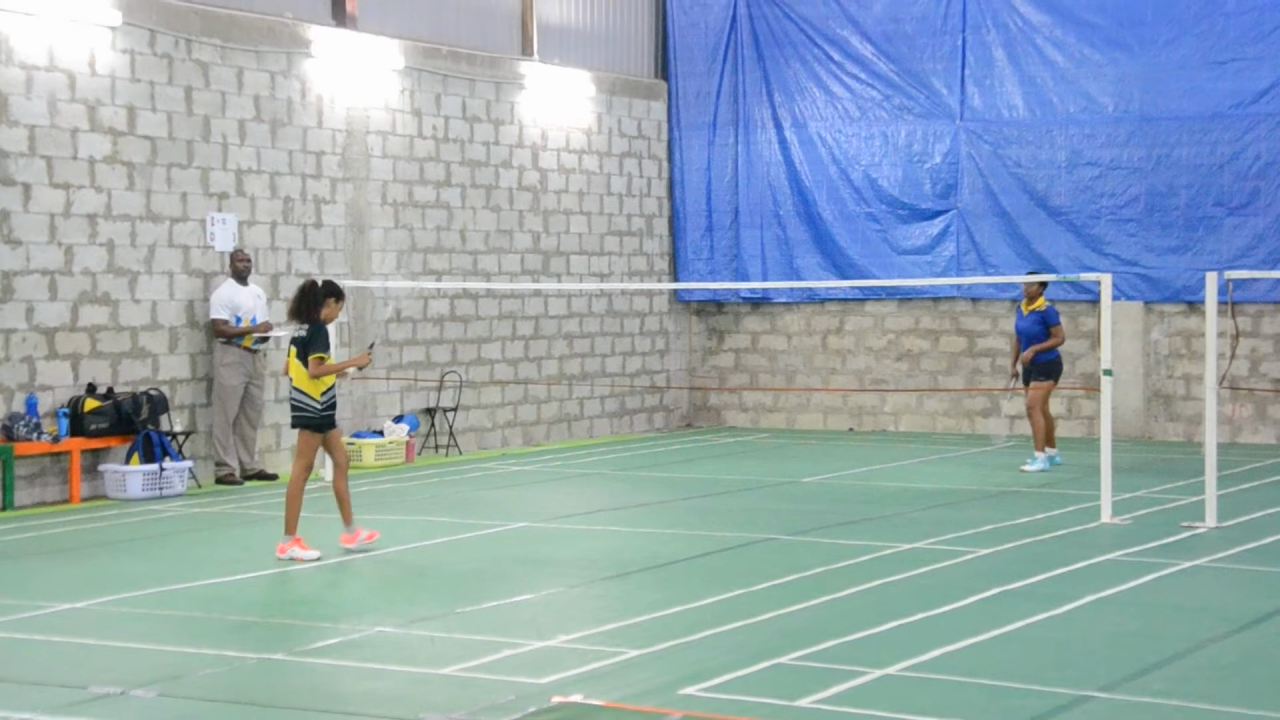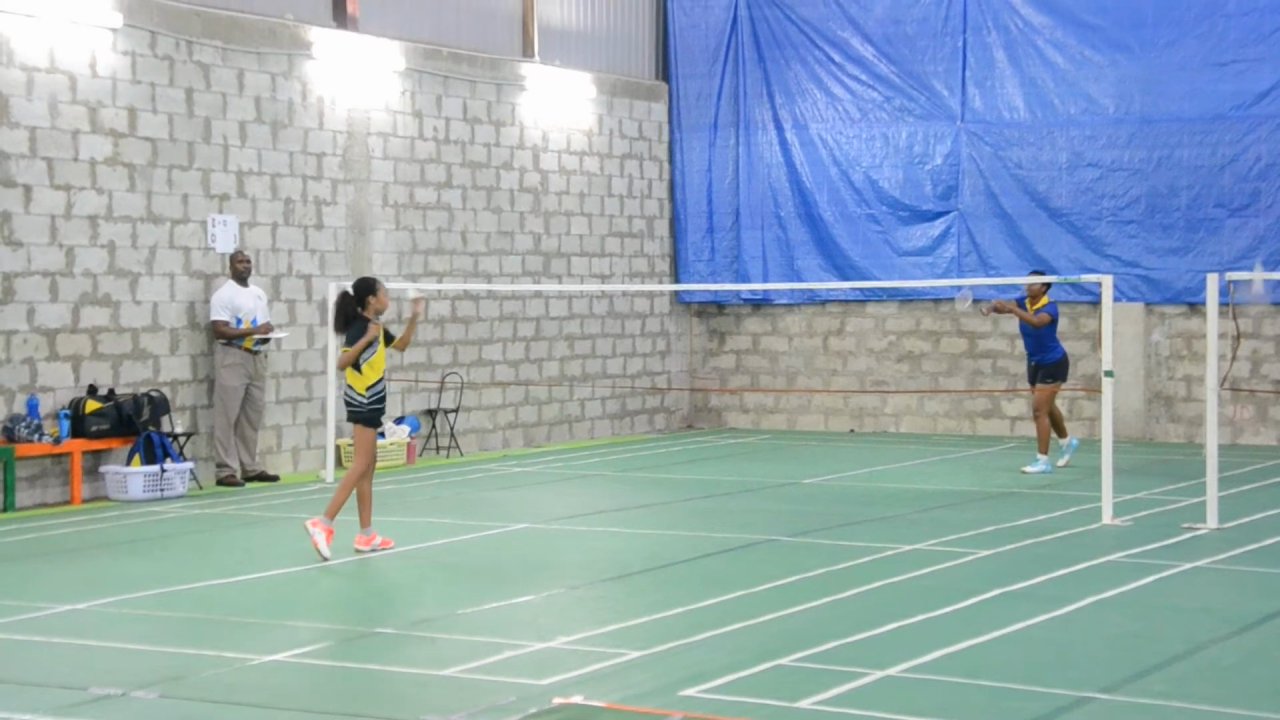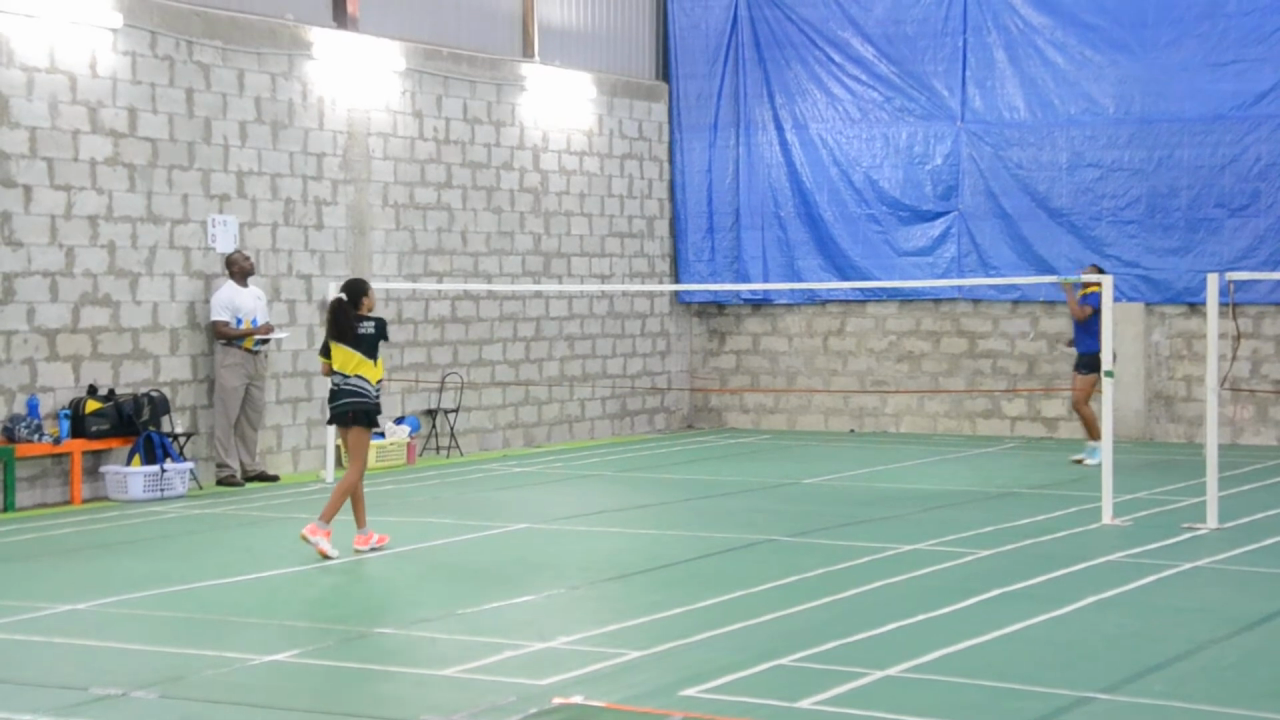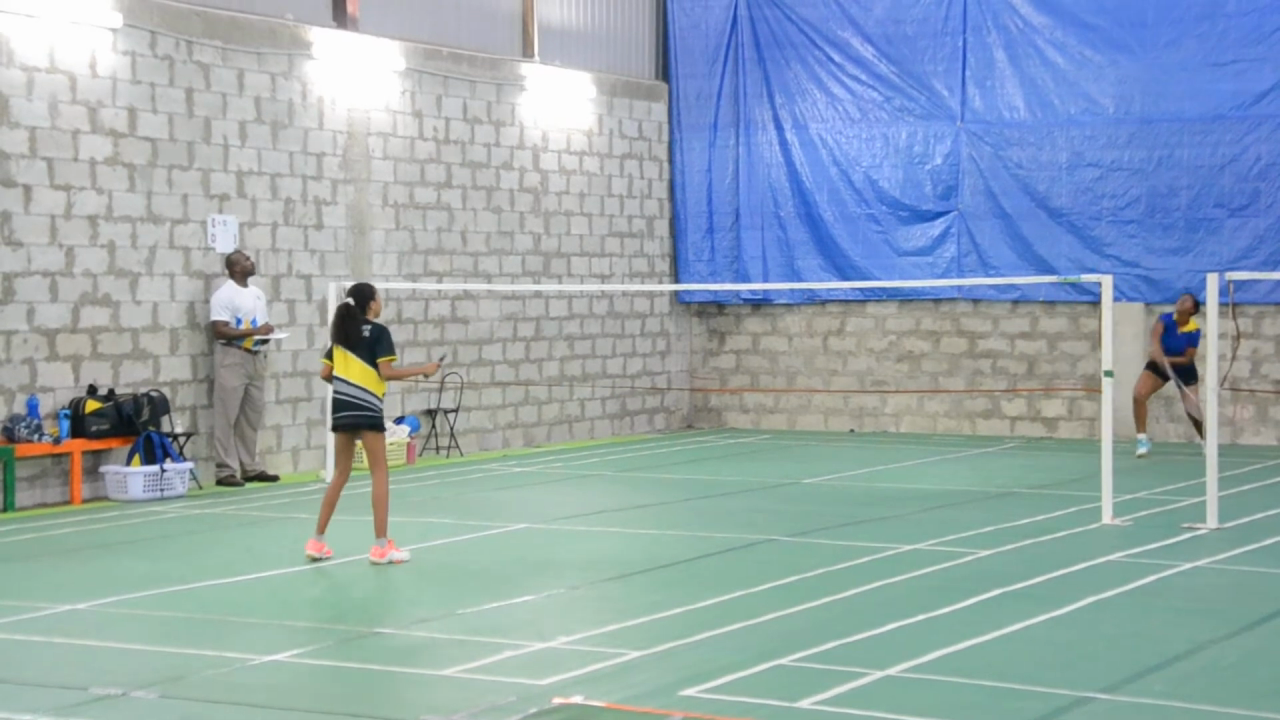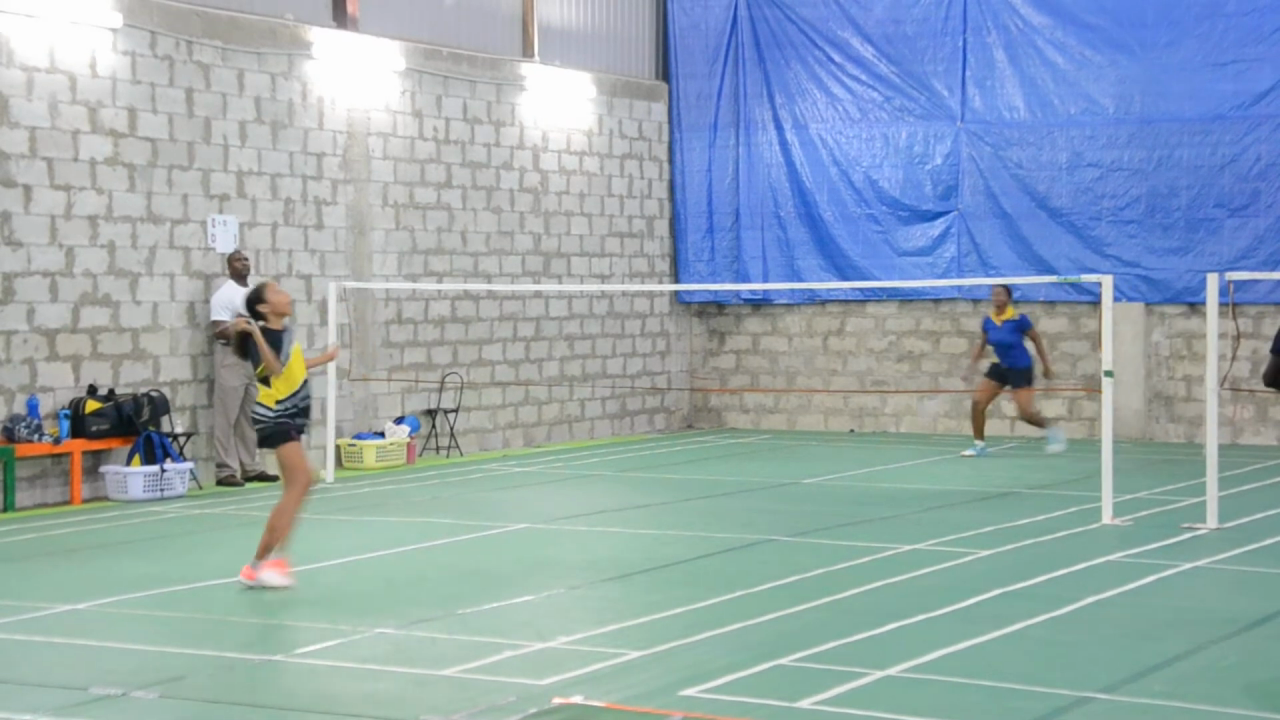
dt=1s
person 1, frame 1
left shoulder: (303, 329)
right shoulder: (318, 329)
left elbow: (288, 368)
right elbow: (314, 370)
left wrist: (334, 371)
right wrist: (352, 363)
left hip: (318, 408)
right hip: (313, 408)
left knee: (341, 463)
right knee: (302, 471)
left ankle: (350, 532)
right ankle: (288, 541)
person 1, frame 2
left shoulder: (375, 325)
right shoulder: (359, 325)
left elbow: (400, 345)
right elbow: (342, 360)
left wrist: (413, 317)
right wrist: (366, 339)
left hip: (369, 403)
right hip: (362, 404)
left knee: (368, 467)
right knee: (359, 467)
left ankle: (366, 534)
right ankle: (323, 524)
person 1, frame 3
left shoulder: (336, 329)
right shoulder: (377, 325)
left elbow: (325, 369)
left hip: (339, 400)
right hip: (361, 401)
left knee: (355, 467)
right knee: (356, 469)
left ankle: (363, 533)
right ankle: (319, 527)
person 1, frame 4
left shoulder: (343, 332)
right shoulder: (379, 332)
left elbow: (324, 374)
right elbow: (386, 373)
right wrist: (422, 370)
left hip: (341, 407)
right hip: (366, 408)
left knee: (342, 471)
right knee: (379, 473)
left ankle: (317, 541)
right ankle: (382, 546)
person 1, frame 5
left shoulder: (283, 336)
right shoulder: (263, 340)
right elbow: (274, 372)
left wrist: (327, 357)
right wrist: (255, 334)
left hip: (290, 422)
right hip: (275, 422)
left knee: (294, 490)
right knee: (304, 479)
left ankle: (257, 566)
right ankle: (275, 559)
person 2, frame 1
left shoulder: (258, 292)
right shoulder: (223, 293)
right elbow: (219, 329)
left wrist: (266, 331)
right wrist: (252, 329)
left hip: (255, 356)
right hip: (231, 356)
left knee: (251, 414)
right knee: (227, 415)
left ankle: (250, 466)
right ankle: (224, 469)
person 2, frame 2
left shoulder: (259, 293)
right shoulder: (224, 295)
right elbow: (219, 331)
left wrist: (267, 332)
right wrist: (253, 331)
left hip: (257, 357)
right hip: (232, 357)
left knee: (253, 416)
right knee: (228, 417)
left ankle: (251, 467)
right ankle: (226, 471)
person 2, frame 3
left shoulder: (258, 293)
right shoulder: (224, 295)
right elbow: (220, 331)
left wrist: (268, 333)
right wrist: (253, 331)
left hip: (257, 357)
right hip: (233, 358)
left knee: (253, 416)
right knee: (228, 417)
left ankle: (251, 467)
right ankle: (226, 471)
person 2, frame 4
left shoulder: (258, 293)
right shoulder: (224, 295)
right elbow: (219, 331)
left wrist: (266, 333)
right wrist: (253, 331)
left hip: (256, 357)
right hip: (232, 358)
left knee: (252, 415)
right knee: (227, 416)
left ankle: (251, 467)
right ankle: (225, 471)
person 2, frame 5
right shoulder: (225, 295)
right elbow: (220, 330)
right hip: (232, 358)
left knee: (253, 417)
right knee: (228, 417)
left ankle: (252, 467)
right ankle: (226, 471)
person 3, frame 1
left shoulder: (1047, 310)
right shoulder: (1021, 308)
left elbow: (1059, 339)
right elbow: (1018, 338)
left wrist: (1033, 350)
right wrist: (1014, 364)
left hip: (1047, 364)
right hip: (1030, 365)
left knee: (1033, 407)
right knee: (1041, 409)
left ankle: (1041, 458)
right ankle: (1052, 453)
person 3, frame 2
left shoulder: (1050, 307)
right shoulder: (1023, 303)
left elbow: (1037, 321)
right elbow: (1005, 307)
left wrist: (1011, 308)
right wrist: (992, 307)
left hip: (1053, 363)
right hip: (1034, 363)
left knee: (1039, 410)
right knee: (1048, 406)
left ankle: (1043, 461)
right ankle: (1067, 442)
person 3, frame 3
left shoulder: (1094, 296)
right shoulder: (1084, 296)
left elbow: (1079, 316)
left wrist: (1069, 292)
right wrist: (1075, 338)
left hip: (1094, 356)
right hip: (1086, 355)
left knee: (1080, 403)
right knee: (1078, 402)
left ankle: (1097, 448)
right ankle: (1091, 446)
person 3, frame 4
left shoulder: (1194, 331)
right shoulder: (1166, 318)
left elbow: (1188, 359)
right elbow: (1155, 333)
left wrist: (1166, 359)
right wrist: (1158, 354)
left hip: (1183, 368)
right hip: (1160, 364)
left knee: (1192, 411)
right knee: (1138, 396)
right ankle: (1143, 441)
person 3, frame 5
left shoulder: (1019, 319)
right shoulder: (988, 321)
left elbow: (1037, 340)
right elbow: (982, 344)
left wrist: (1047, 365)
right wrist: (971, 366)
left hip: (1020, 369)
right hip: (1000, 367)
left knee: (1026, 414)
right knee: (977, 402)
left ankle: (1052, 431)
right ankle: (979, 445)
